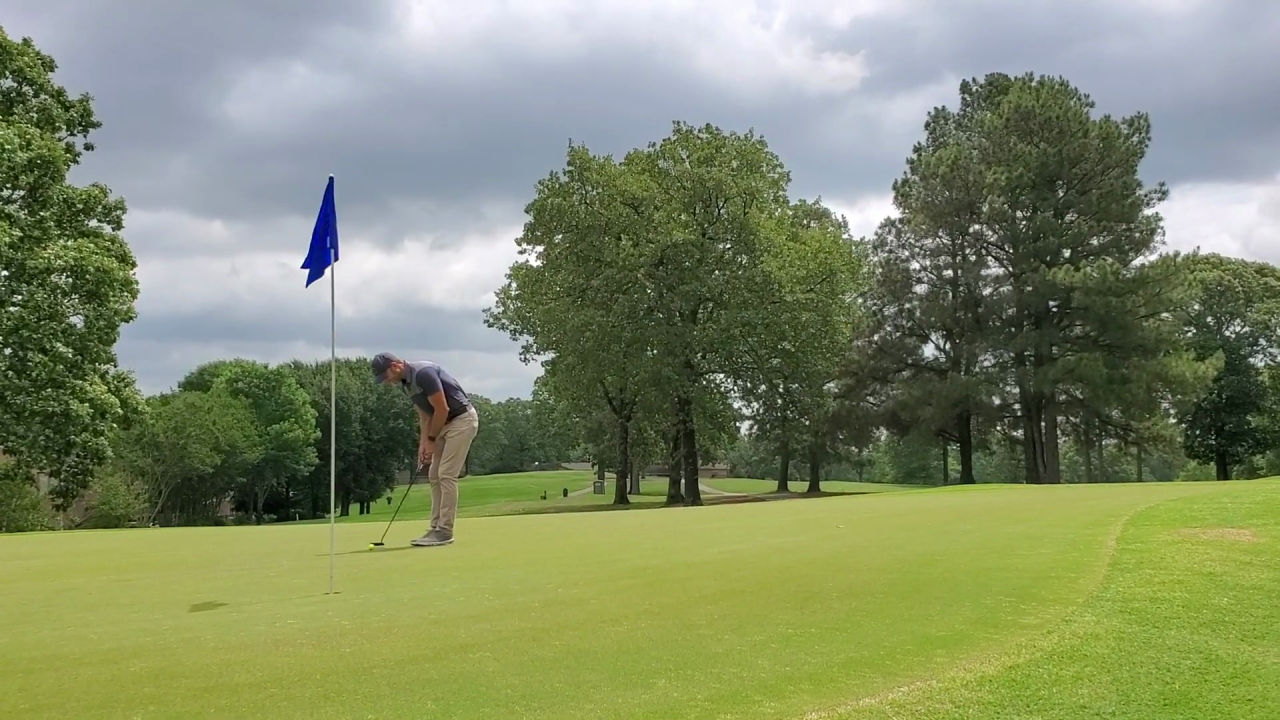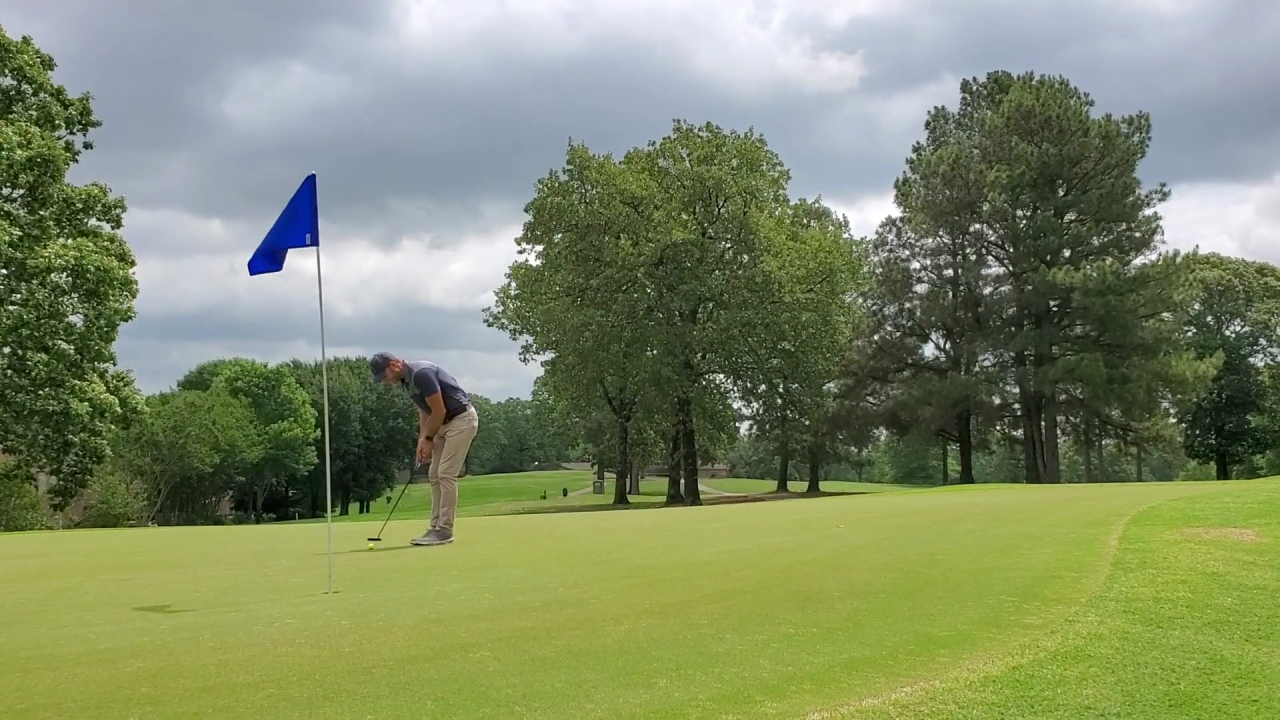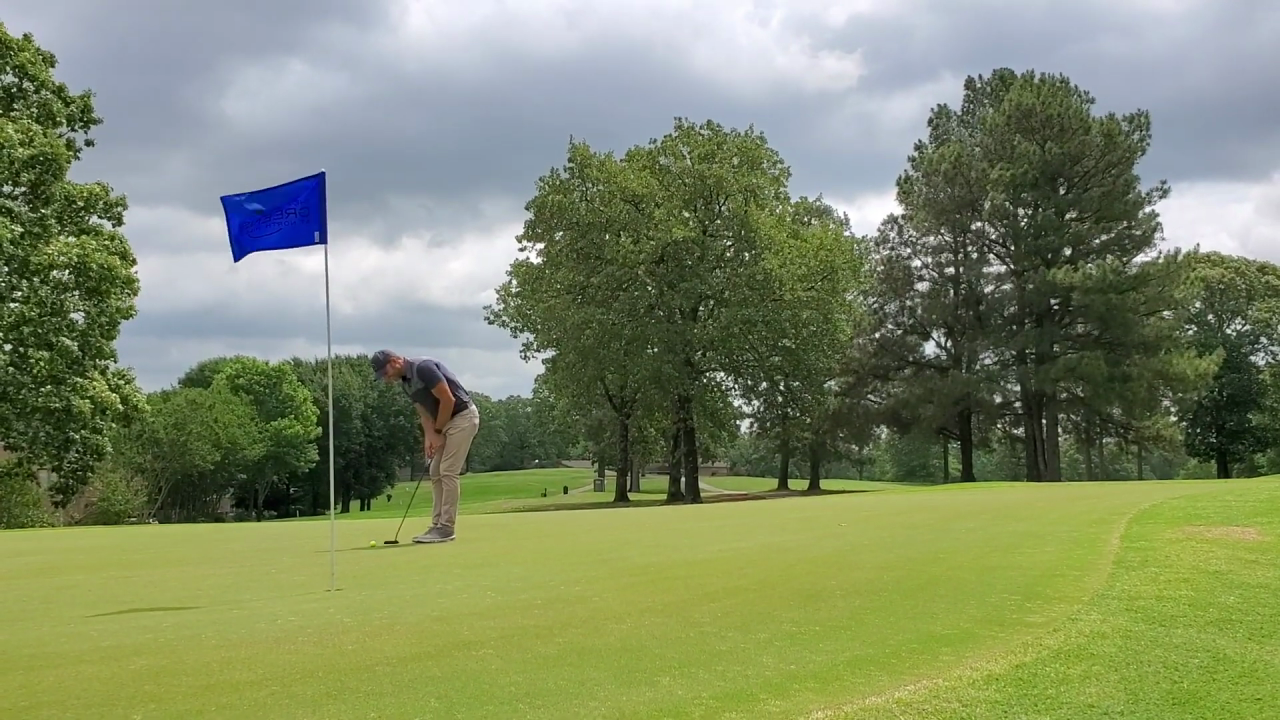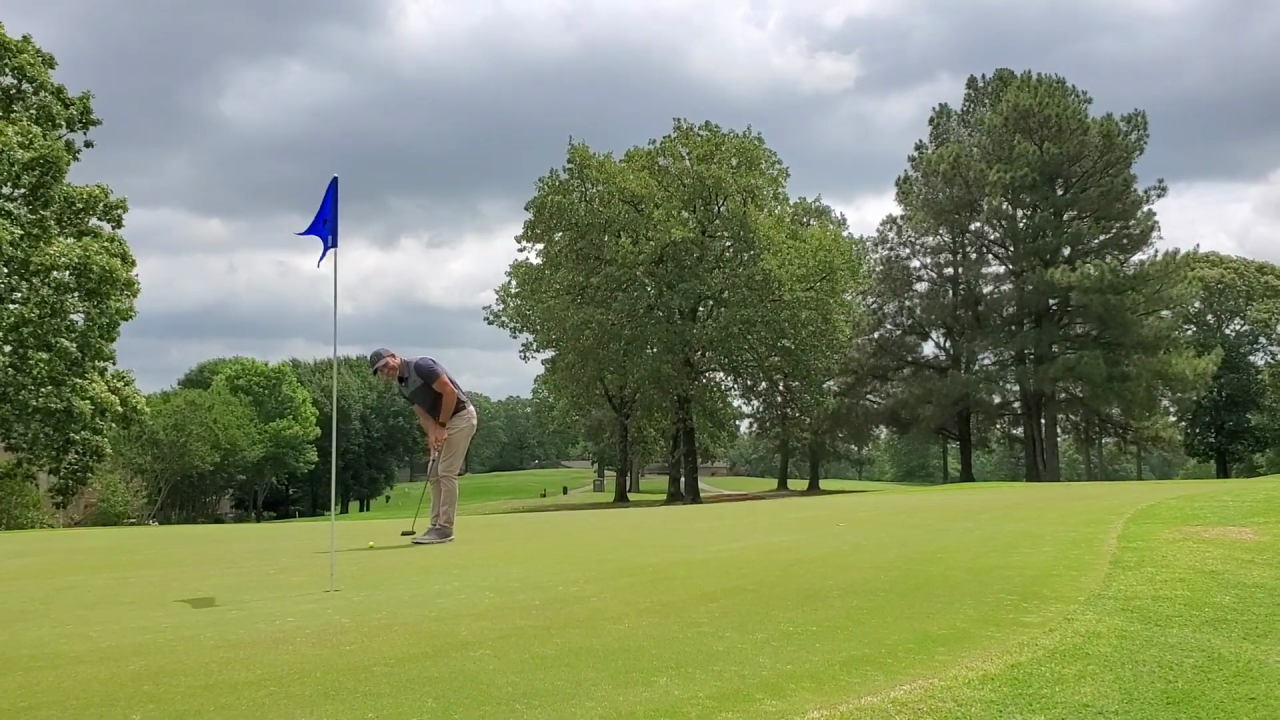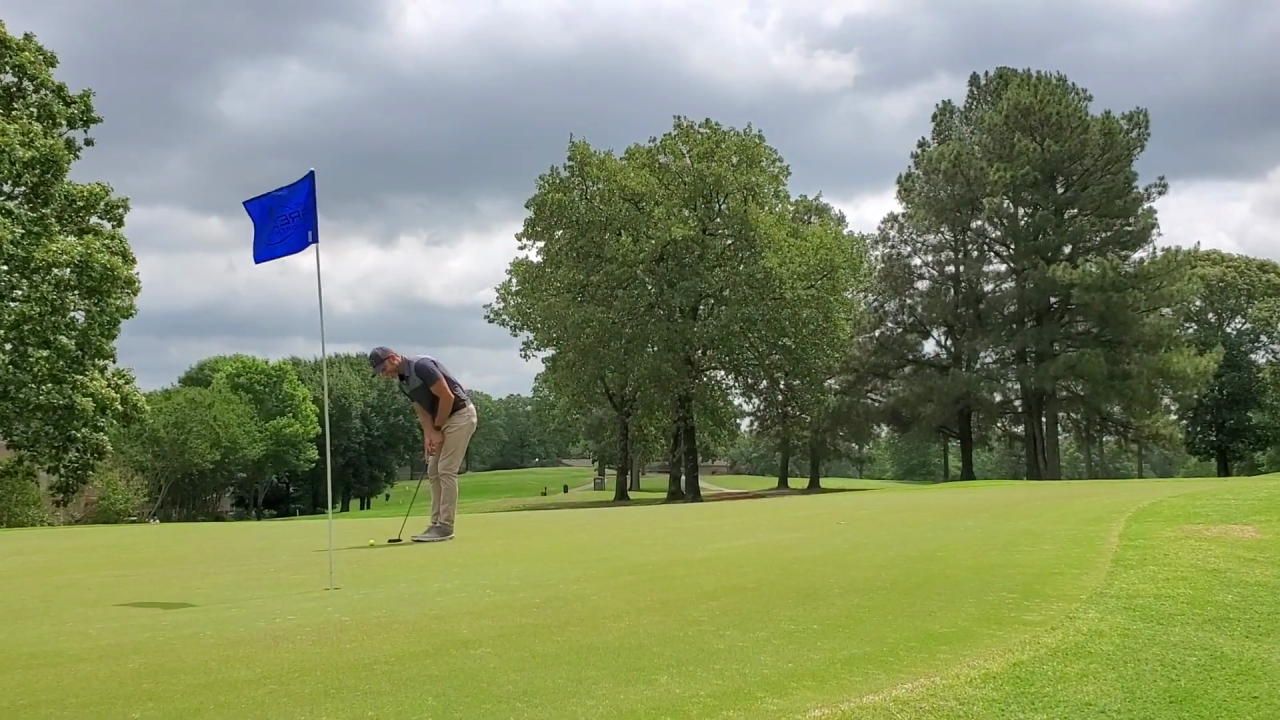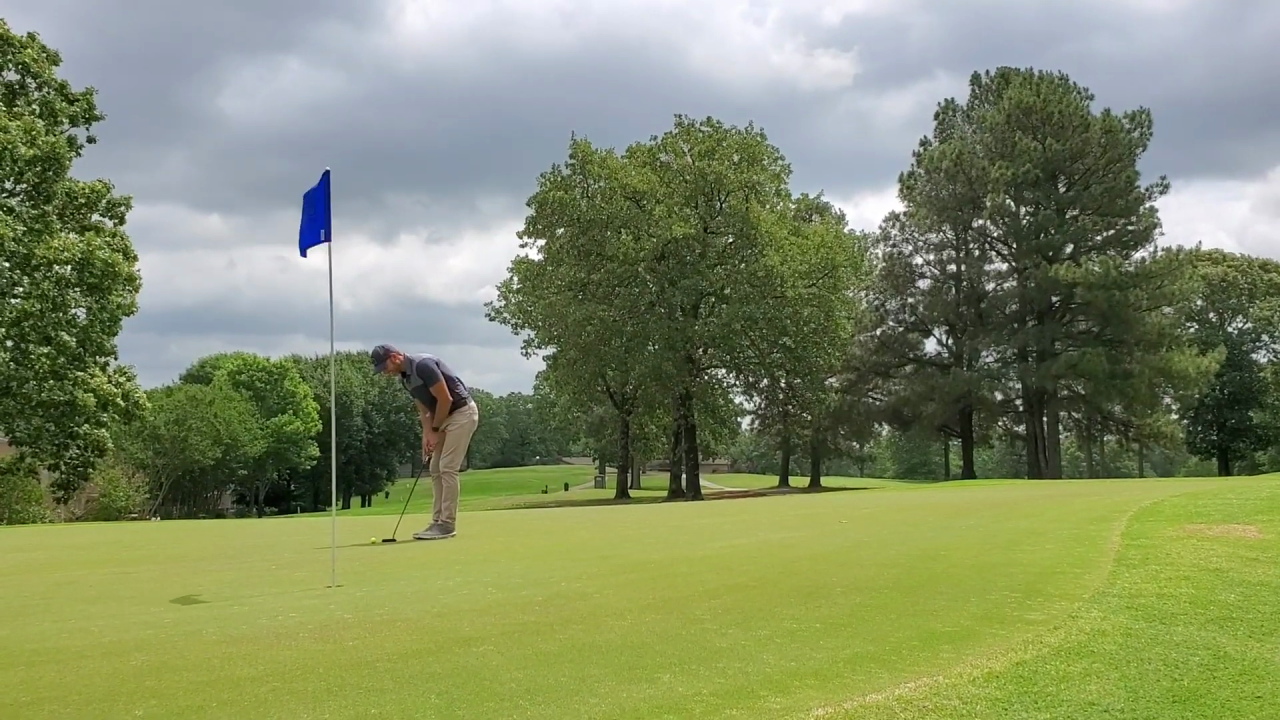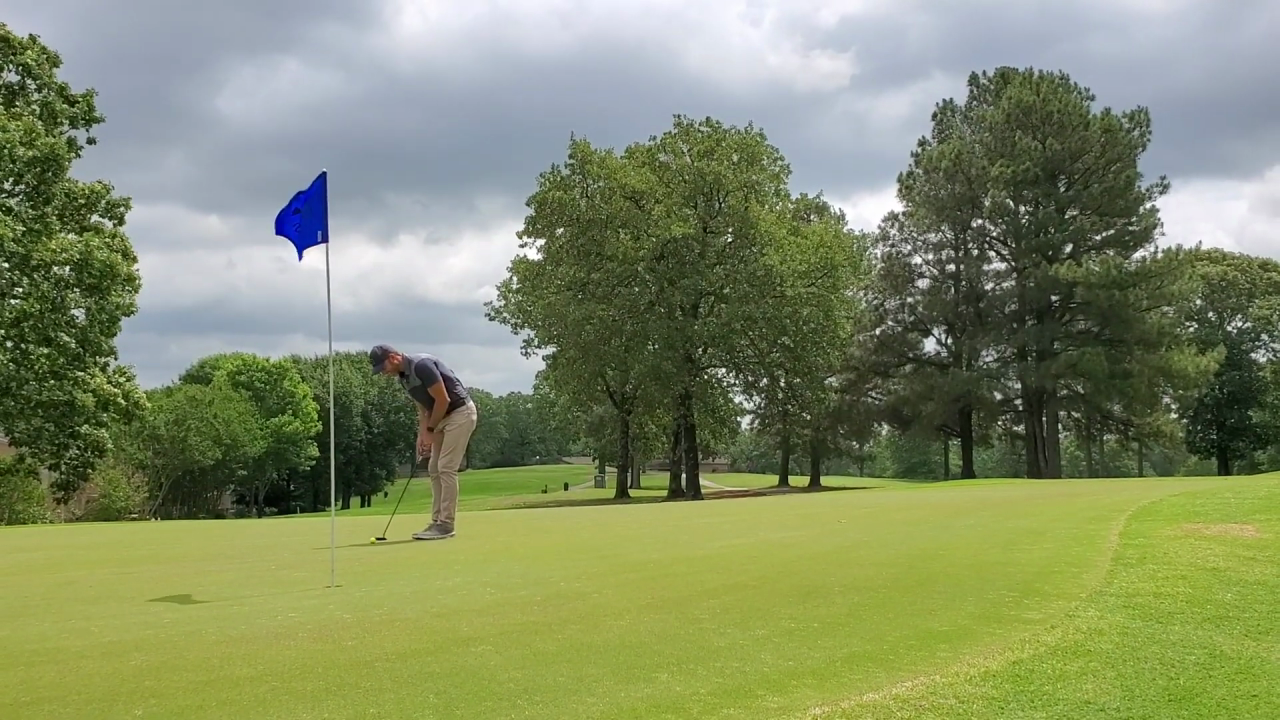
dt=0.3s
person 1, frame 1
left shoulder: (423, 373)
right shoulder: (406, 383)
left elbow: (442, 409)
right elbow: (425, 414)
left wrist: (431, 440)
right wrist: (423, 442)
left hip: (461, 419)
right hip: (445, 423)
left knee: (447, 475)
right knee: (435, 476)
left ankle: (445, 531)
right ankle: (436, 529)
person 1, frame 2
left shoulder: (421, 373)
right shoulder: (406, 381)
left elbow: (439, 410)
right elbow: (425, 412)
left wrist: (429, 439)
right wrist: (422, 440)
left hip: (461, 419)
right hip: (446, 422)
left knee: (446, 474)
right knee: (435, 476)
left ankle: (445, 530)
right ankle: (436, 527)
person 1, frame 3
left shoulder: (423, 367)
right shoulder: (405, 383)
left elbow: (448, 399)
right elbow: (425, 413)
left wrist: (437, 432)
right wrist: (428, 438)
left hip: (463, 416)
right hip: (446, 420)
left knee: (448, 471)
right knee: (436, 473)
left ankle: (447, 528)
right ankle: (438, 525)
person 1, frame 4
left shoulder: (421, 365)
right shoulder: (402, 386)
left elbow: (450, 392)
right elbow: (423, 415)
left wrist: (441, 426)
right wrist: (432, 434)
left hip: (460, 417)
right hip: (442, 421)
left knee: (447, 472)
right knee: (435, 475)
left ankle: (445, 528)
right ankle: (436, 526)
person 1, frame 5
left shoulder: (421, 365)
right shoulder: (402, 382)
left elbow: (447, 397)
right elbow: (423, 412)
left wrist: (437, 430)
right wrist: (428, 435)
left hip: (460, 415)
right hip: (443, 419)
left knee: (446, 470)
right knee: (434, 472)
left ankle: (446, 526)
right ankle: (437, 524)
person 1, frame 6
left shoulder: (423, 365)
right shoulder: (404, 378)
left elbow: (445, 399)
right elbow: (424, 409)
left wrist: (435, 430)
right wrist: (426, 435)
left hip: (461, 413)
right hip: (445, 417)
left knee: (448, 468)
right knee: (436, 470)
left ankle: (447, 524)
right ankle: (438, 521)
person 1, frame 7
left shoulder: (421, 365)
right shoulder: (403, 377)
left elbow: (443, 400)
right elbow: (424, 408)
left wrist: (430, 431)
right wrist: (421, 435)
left hip: (460, 412)
right hip: (443, 417)
left knee: (446, 468)
right knee: (435, 470)
left ankle: (446, 524)
right ankle: (438, 522)
